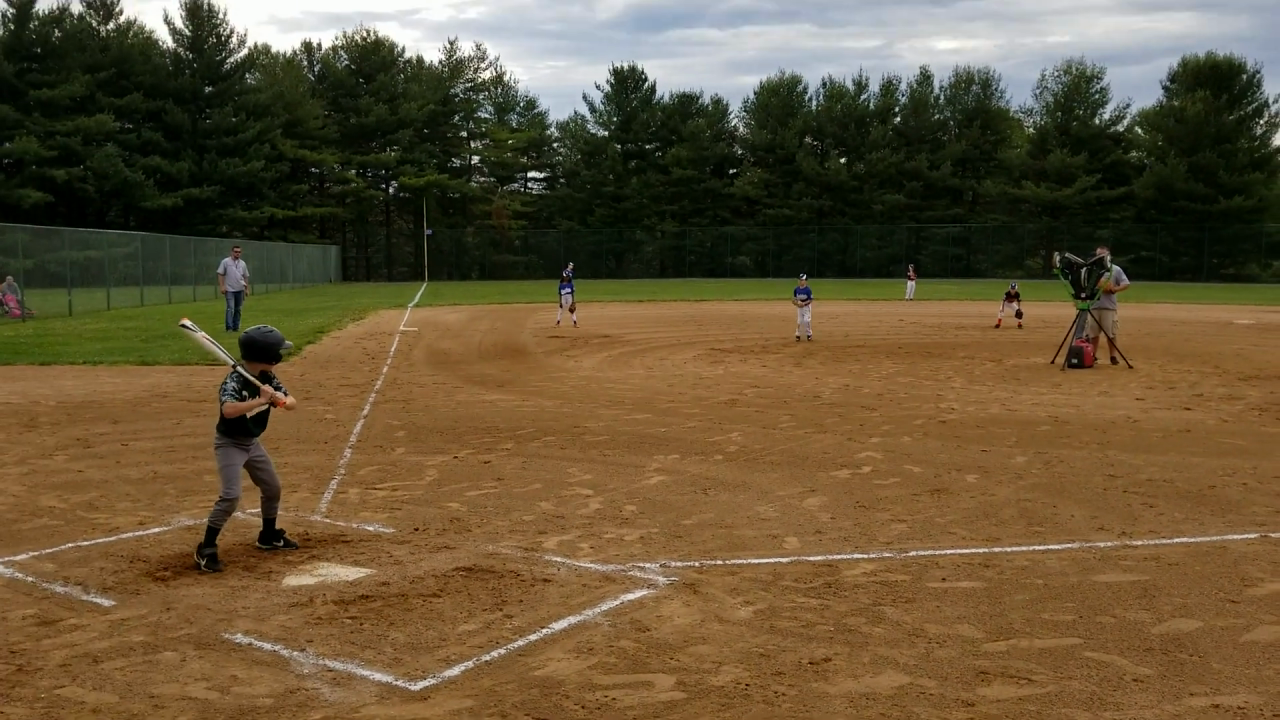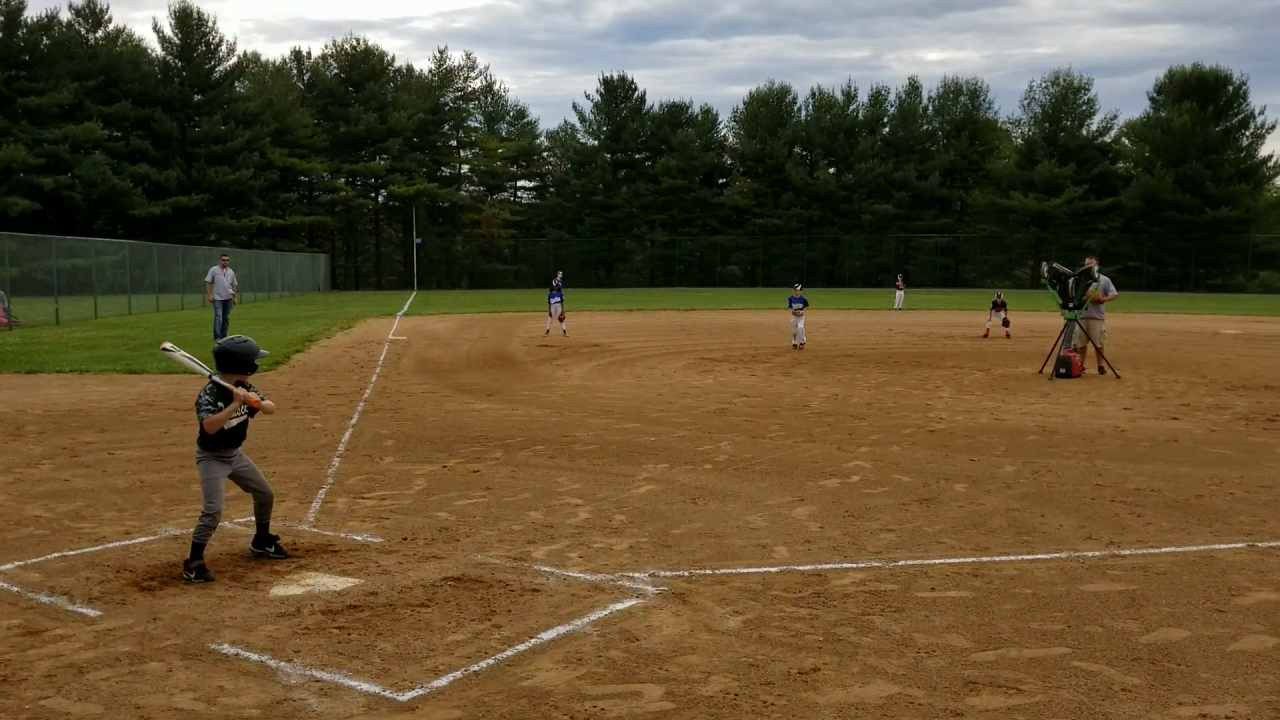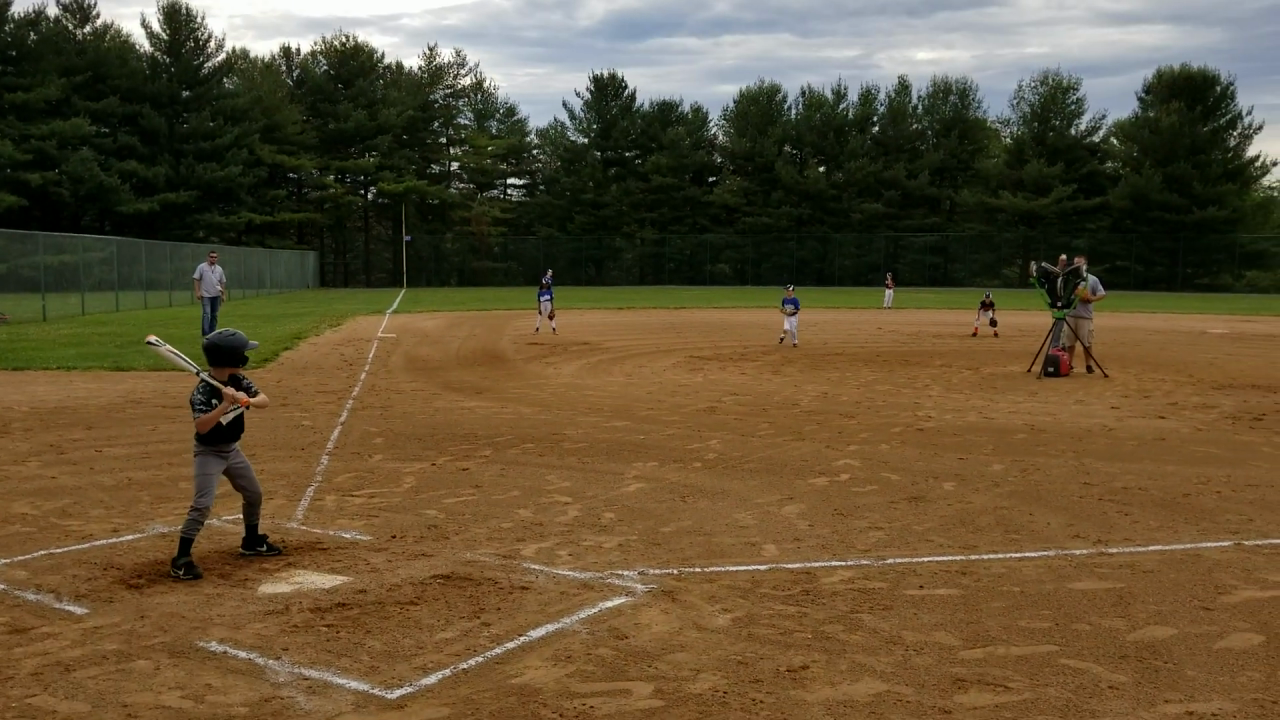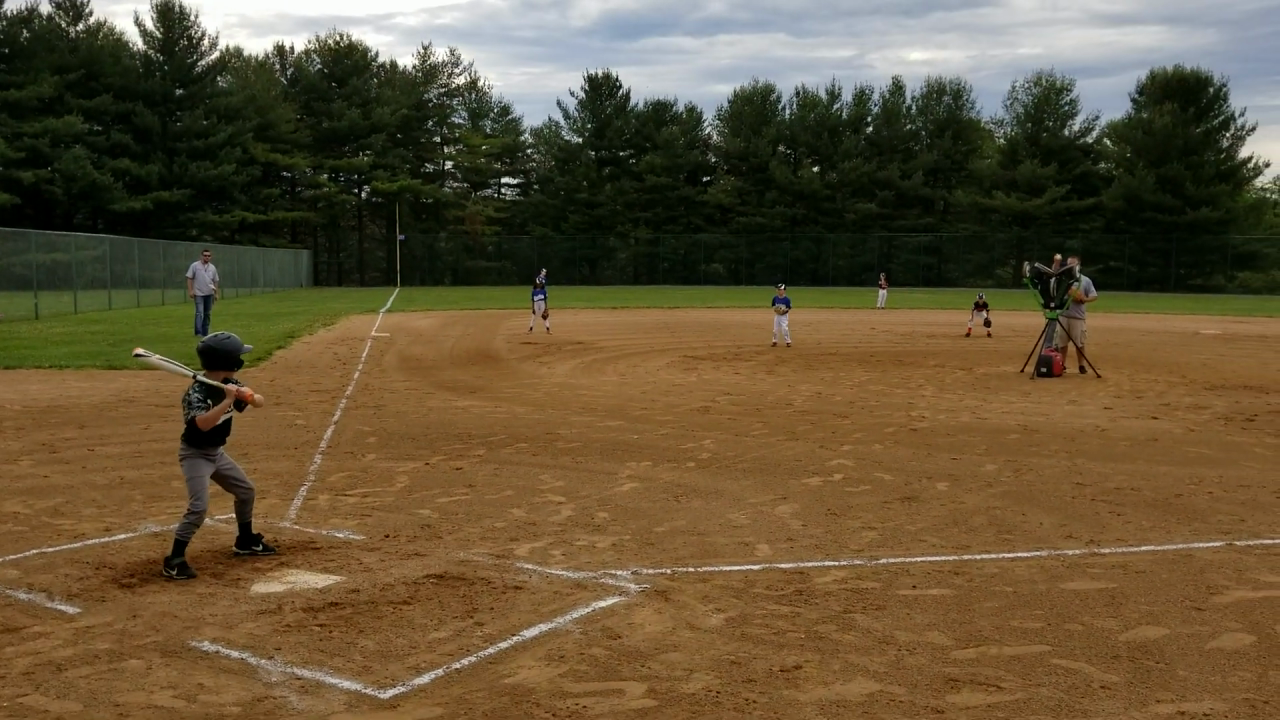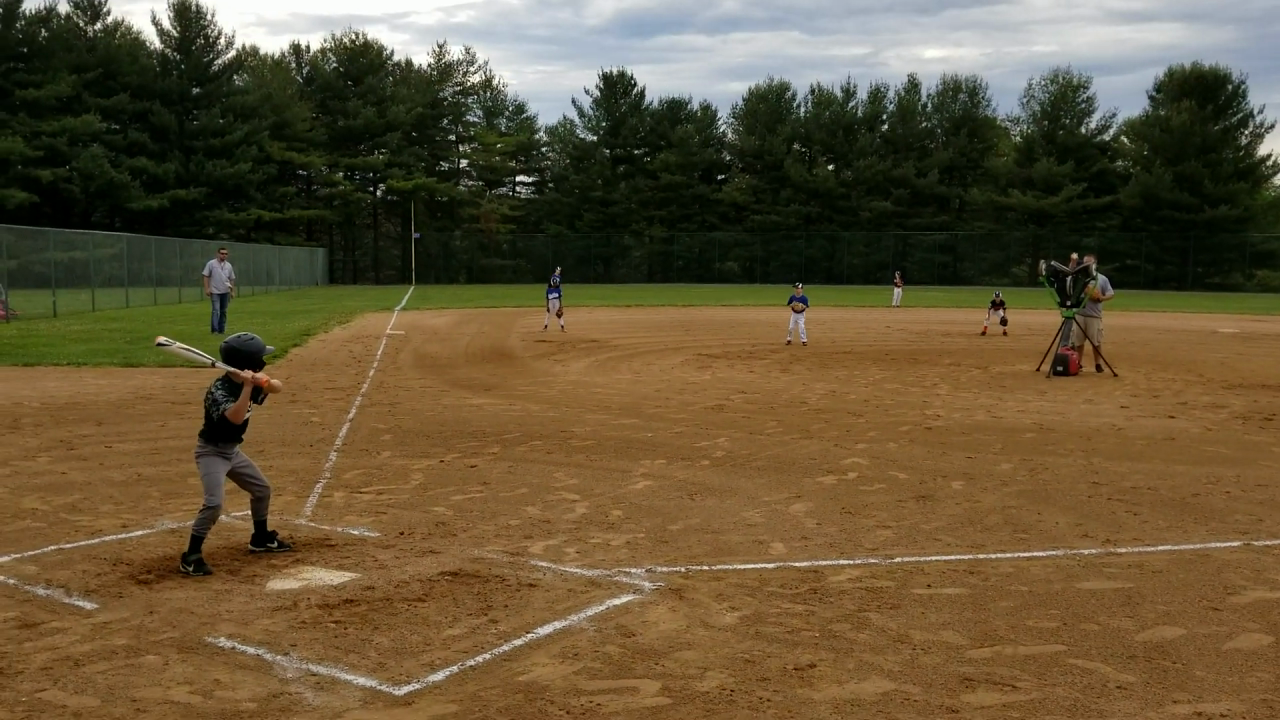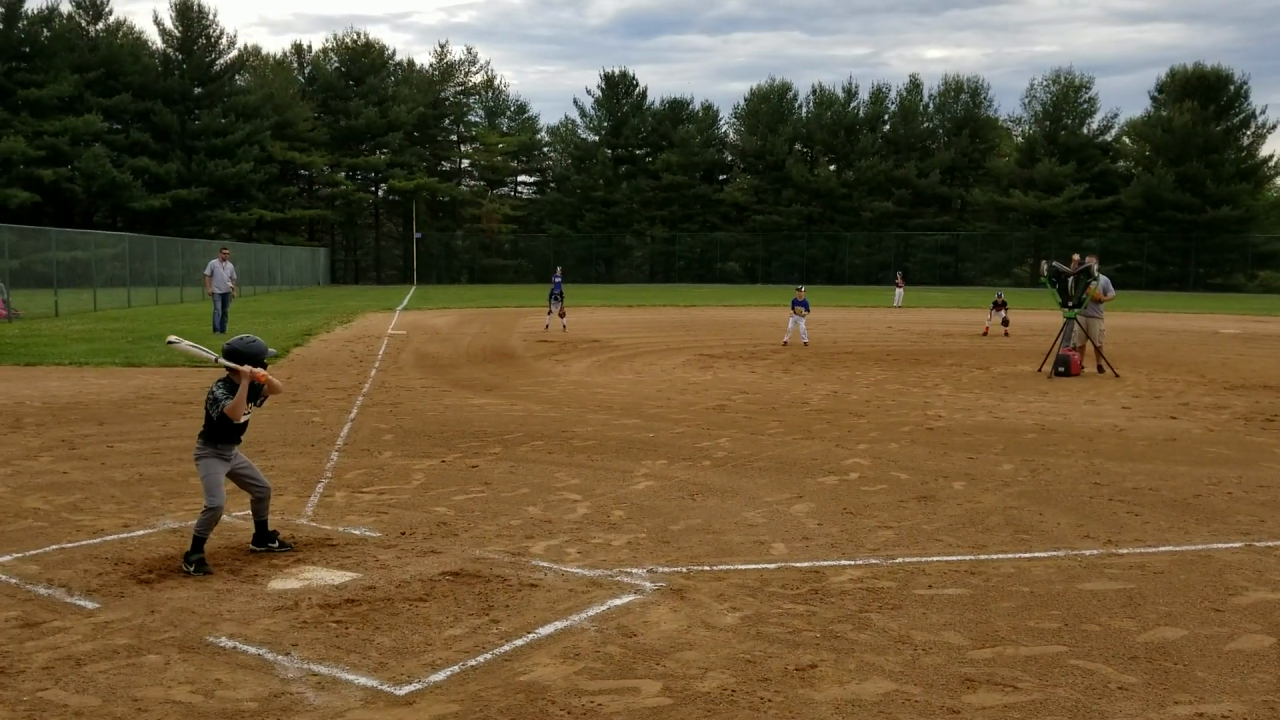
dt=0.3s
person 1, frame 1
left shoulder: (267, 377)
right shoulder: (234, 381)
left elbow: (293, 402)
right elbow: (228, 410)
left wrist: (282, 400)
right wrist: (260, 400)
left hip: (252, 443)
right hip: (230, 444)
left knee: (272, 488)
right knee: (230, 496)
left ankle: (269, 536)
right ankle: (206, 548)
person 1, frame 2
left shoulder: (244, 387)
right shoulder: (209, 394)
left elbow: (272, 409)
right elbow: (209, 427)
left wrist: (255, 401)
right wrist: (234, 404)
left hip: (235, 454)
right hip: (211, 457)
left knee: (264, 494)
right knee: (213, 510)
left ankle: (262, 542)
right ankle: (194, 562)
person 1, frame 3
left shoulder: (238, 380)
right shoulder: (203, 391)
left elbow: (265, 401)
right elbow: (201, 427)
left wrist: (247, 399)
right wrist: (225, 404)
left hip: (232, 449)
right hip: (208, 453)
left knee: (254, 494)
right knee: (202, 505)
left ankle: (252, 542)
right ankle: (181, 560)
person 1, frame 4
left shoulder: (229, 385)
right shoulder: (196, 392)
left elbow: (260, 403)
right elbow: (204, 424)
left wrist: (249, 396)
right wrist: (228, 400)
left hip: (217, 452)
right hip: (195, 454)
left knee: (246, 491)
right knee: (199, 508)
left ankle: (246, 541)
right ankle: (174, 560)
person 1, frame 5
left shoulder: (246, 382)
right shoulder: (218, 390)
left elbow: (277, 387)
right elbow: (236, 417)
left wrist: (264, 381)
right wrist: (248, 387)
left hip: (233, 450)
right hip: (212, 452)
left knee: (262, 489)
right knee: (214, 503)
left ankle: (261, 538)
right ankle: (191, 556)
person 1, frame 6
left shoulder: (251, 385)
right shoulder: (220, 390)
left elbow: (278, 388)
right elbow: (235, 413)
left wrist: (264, 377)
right wrist: (245, 382)
left hip: (231, 451)
right hip: (210, 453)
left knee: (262, 489)
right knee: (216, 504)
left ankle: (262, 538)
right ankle: (193, 556)
